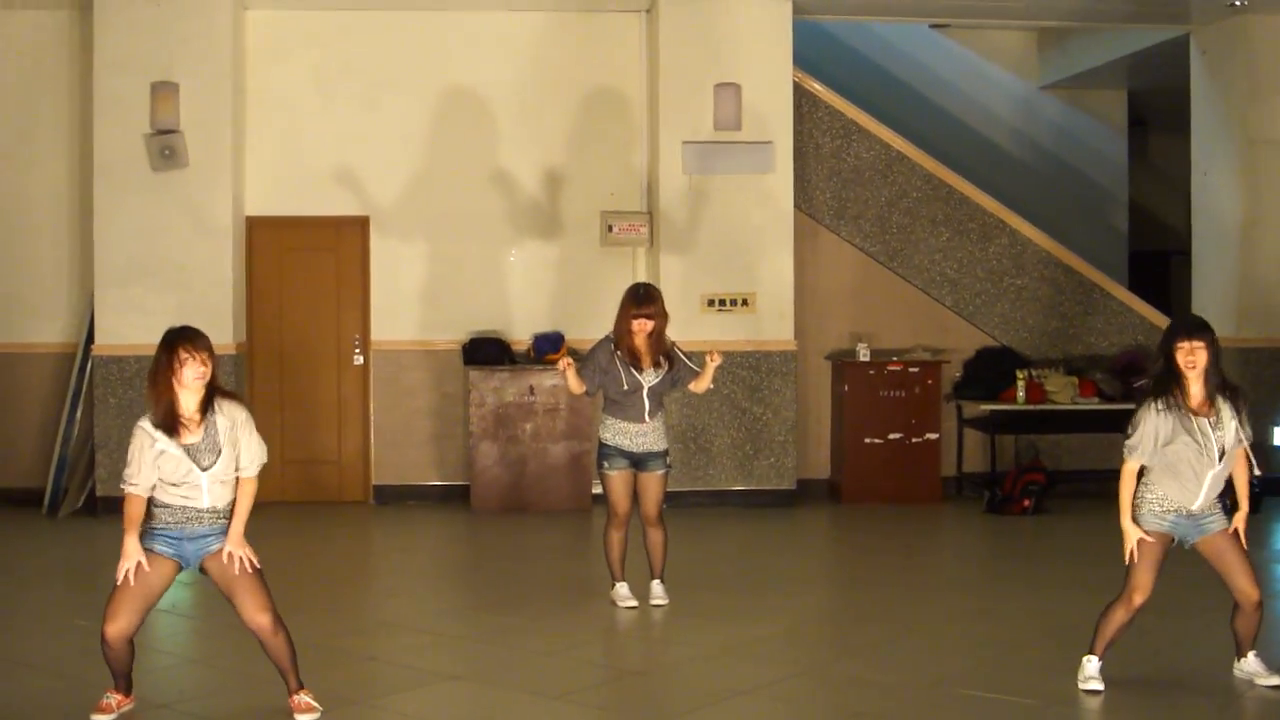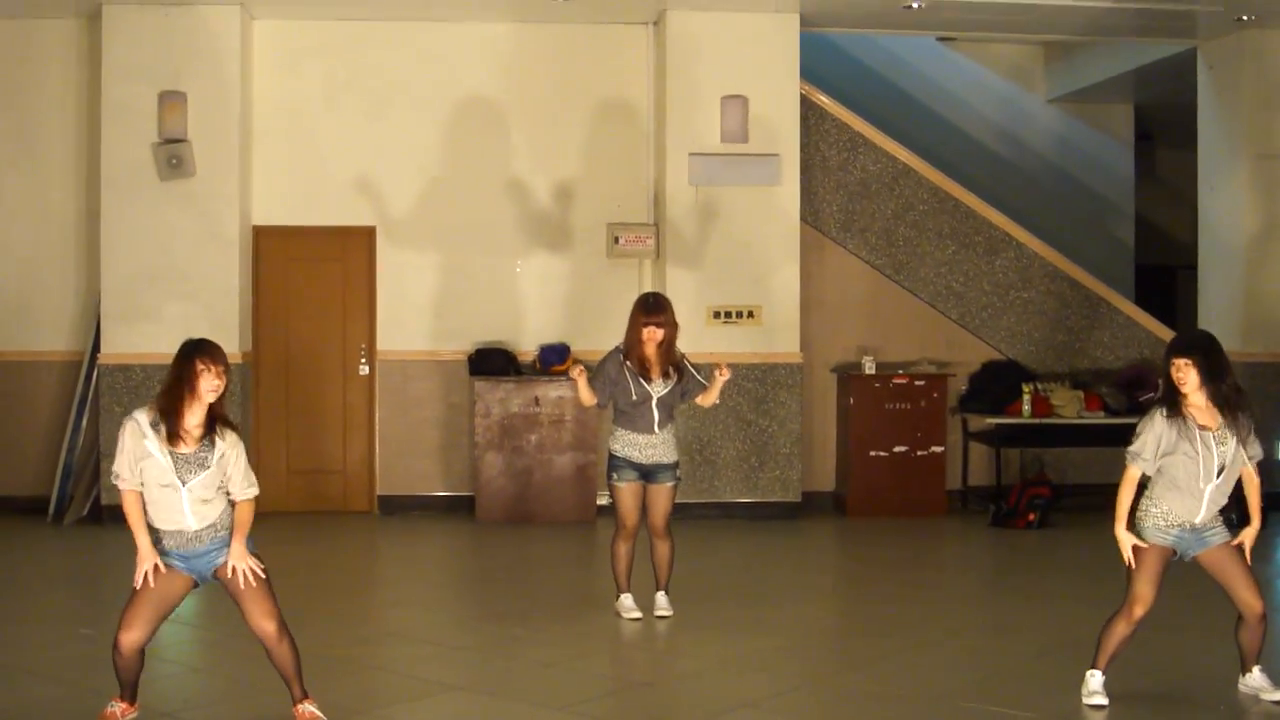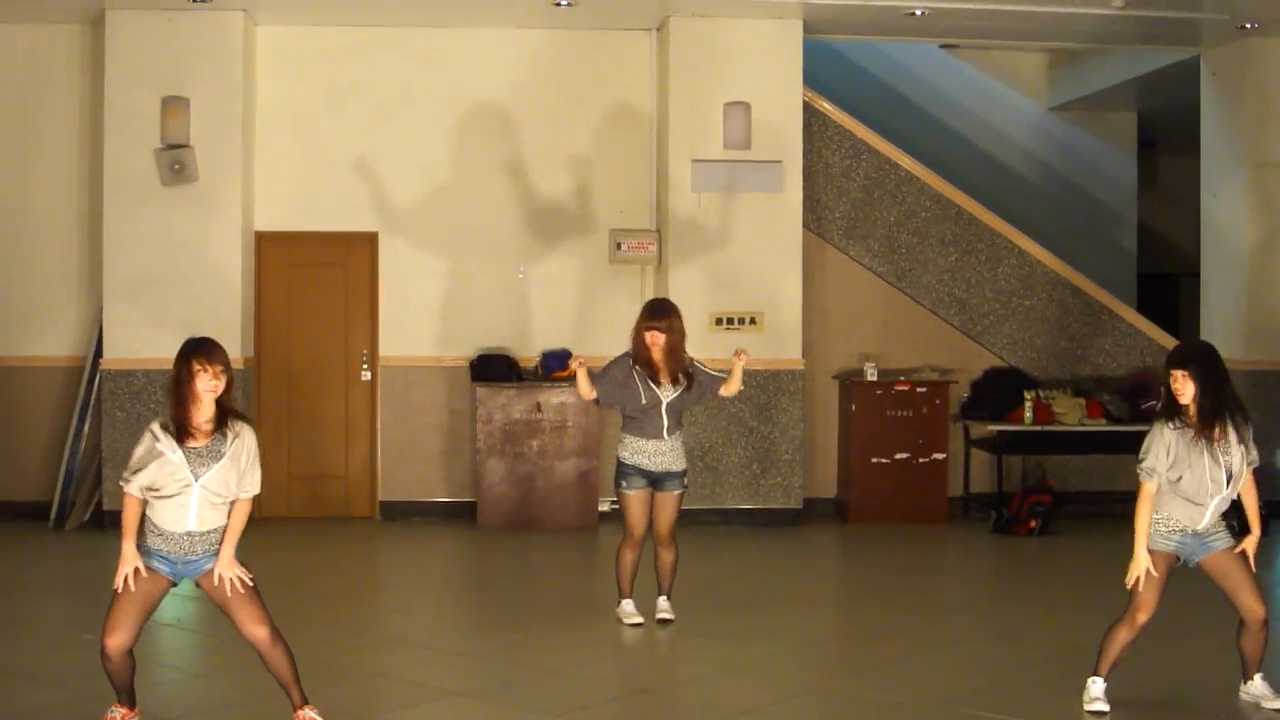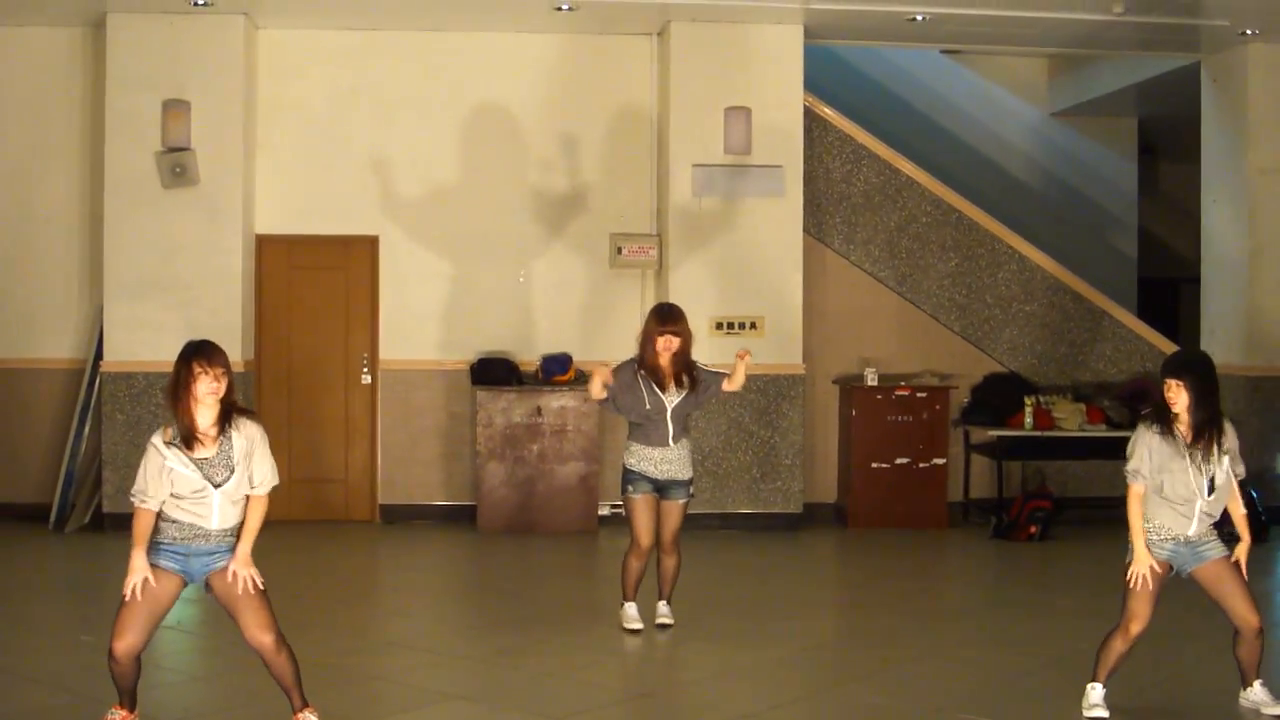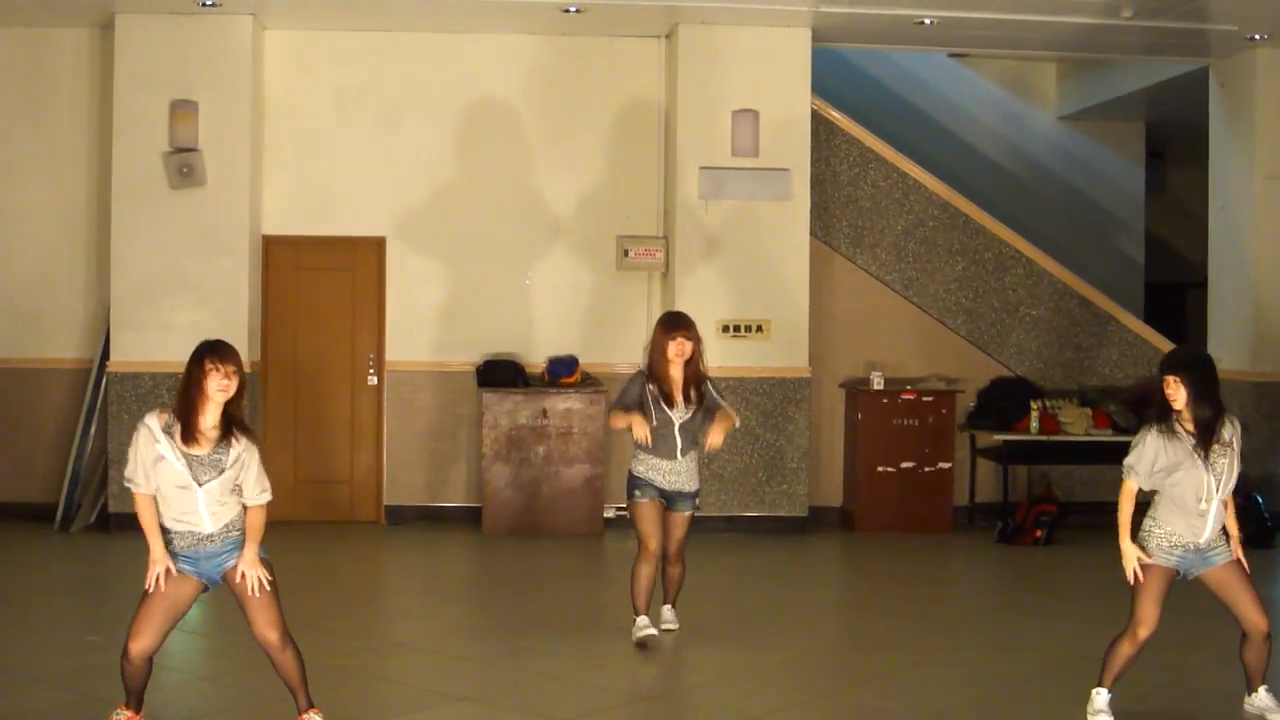
dt=0.2s
person 1, frame 1
left shoulder: (232, 413)
right shoulder: (149, 431)
left elbow: (249, 473)
right elbow: (137, 489)
left wrist: (237, 531)
right wrist: (130, 539)
left hip: (218, 532)
right hip: (164, 534)
left knee: (264, 619)
right knee: (114, 629)
person 1, frame 2
left shoulder: (226, 439)
right shoulder: (141, 426)
left elbow: (244, 496)
right elbow: (129, 486)
left wrist: (239, 544)
right wrist: (144, 545)
left hip: (223, 544)
right hip: (171, 552)
left knee: (270, 627)
right knee: (127, 639)
person 1, frame 3
left shoulder: (239, 434)
right shoulder: (159, 435)
left elbow: (244, 496)
right elbow: (133, 491)
left wrist: (227, 552)
right wrist: (128, 547)
left hip: (212, 551)
right hip: (155, 552)
left knee: (261, 632)
right knee: (114, 642)
person 1, frame 4
left shoulder: (247, 431)
right shoulder: (164, 445)
left elbow: (259, 493)
right elbow: (146, 503)
left wrist: (244, 551)
right wrist: (137, 555)
left hip: (225, 550)
right hip: (170, 549)
left knee: (267, 638)
right knee: (122, 646)
person 1, frame 5
left shoulder: (240, 443)
right shoulder: (158, 429)
left elbow: (256, 501)
right elbow: (142, 491)
left wrist: (251, 552)
right wrist: (157, 549)
left hip: (234, 547)
right hip: (181, 554)
left knee: (274, 637)
right knee: (137, 647)
person 2, frame 1
left shoulder: (1227, 399)
right shoulder: (1159, 408)
left elbow: (1238, 454)
right elbow: (1131, 465)
left wrist: (1243, 508)
right wrist: (1126, 521)
left hip: (1207, 511)
right hip: (1158, 508)
right knee: (1135, 596)
left ankle: (1246, 660)
right ankle: (1091, 662)
person 2, frame 2
left shoulder: (1234, 414)
right shoulder: (1163, 418)
left elbow: (1248, 469)
right elbow: (1132, 473)
right wrist: (1120, 527)
left hip: (1209, 525)
right hip: (1160, 522)
right knee: (1136, 607)
right ankle: (1095, 677)
person 2, frame 3
left shoulder: (1235, 422)
right shoulder: (1168, 429)
left elbow: (1246, 477)
right elbow: (1148, 488)
right wrist: (1139, 548)
left hip: (1211, 530)
right hip: (1164, 528)
right knee: (1139, 613)
right ankle: (1096, 684)
person 2, frame 4
left shoulder: (1223, 433)
right shoulder: (1152, 432)
left elbow: (1231, 488)
right elbow: (1135, 491)
left wrist: (1245, 538)
right wrist: (1139, 547)
left hip: (1203, 540)
right hip: (1156, 536)
right knee: (1133, 624)
right ankle: (1095, 690)
person 2, frame 5
left shoulder: (1228, 427)
right shoulder: (1157, 435)
left elbow: (1224, 488)
right elbow: (1129, 487)
left wrist: (1234, 534)
right wrist: (1125, 541)
left hip: (1211, 543)
right hip: (1162, 542)
right knee: (1141, 629)
person 3, frame 1
left shoulder: (666, 351)
right shoulder: (608, 349)
left elbow: (698, 385)
right elbow: (580, 387)
left wrist: (710, 366)
right wrist: (569, 371)
left hip: (654, 443)
right hip: (616, 443)
left knee: (653, 517)
right knee: (619, 516)
left ankle: (657, 583)
right ankle: (619, 585)
person 3, frame 2
left shoulder: (676, 363)
right shoulder: (618, 360)
left elbow: (705, 400)
right elbow: (591, 400)
left wrist: (718, 381)
right wrist: (581, 380)
left hip: (664, 455)
right hip: (625, 454)
left knee: (660, 528)
right knee: (627, 528)
left ankle: (662, 594)
right ankle: (623, 596)
person 3, frame 3
left shoulder: (686, 368)
right shoulder: (626, 366)
left elbow: (728, 389)
right elbow: (590, 393)
left wrist: (737, 366)
right wrist: (580, 372)
left hip: (672, 462)
right hip: (634, 461)
left knee: (665, 536)
right knee: (635, 535)
left ankle: (664, 599)
right ankle: (625, 602)
person 3, frame 4
left shoulder: (691, 372)
right shoulder: (633, 371)
left elbow: (733, 384)
right elbow: (597, 393)
left wrist: (741, 364)
right wrist: (598, 377)
left hip: (678, 468)
right hip: (640, 468)
left knee: (669, 544)
right knee: (642, 543)
left ankle: (664, 604)
right ankle: (628, 605)
person 3, frame 5
left shoulder: (700, 384)
right shoulder: (644, 381)
left elbow: (726, 415)
right elbow: (614, 418)
left wrist: (722, 424)
right wrist: (633, 418)
left hip: (685, 479)
right hip: (646, 476)
left knee: (673, 554)
right knee: (650, 548)
left ankle: (668, 607)
right ankle: (641, 620)
